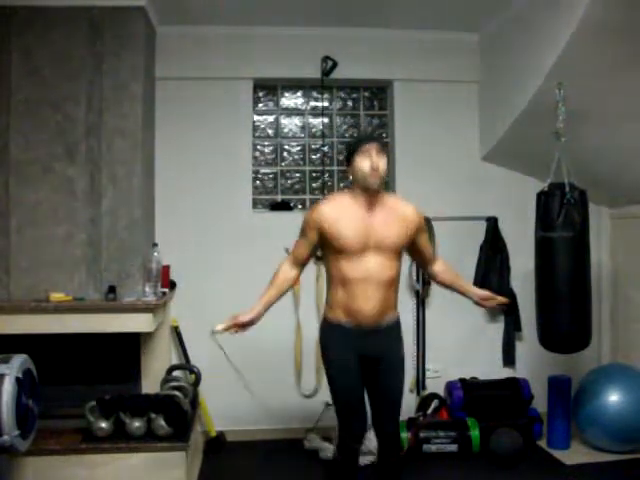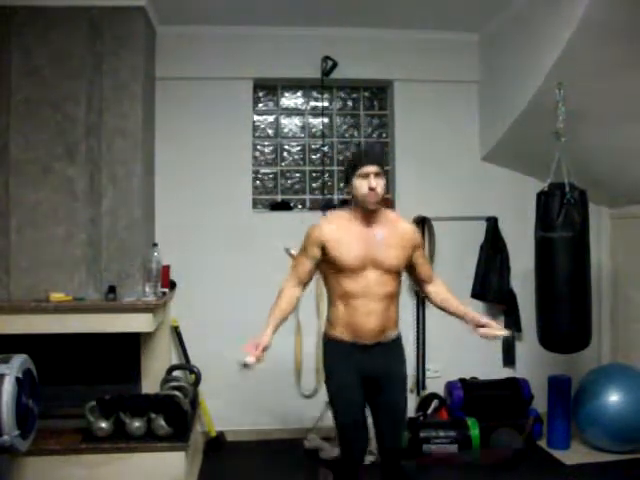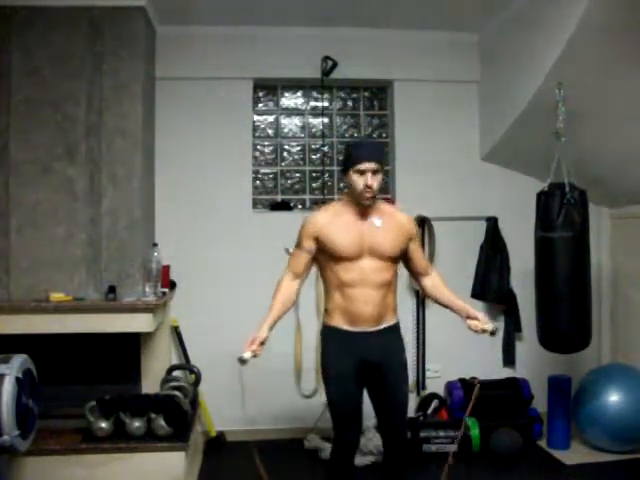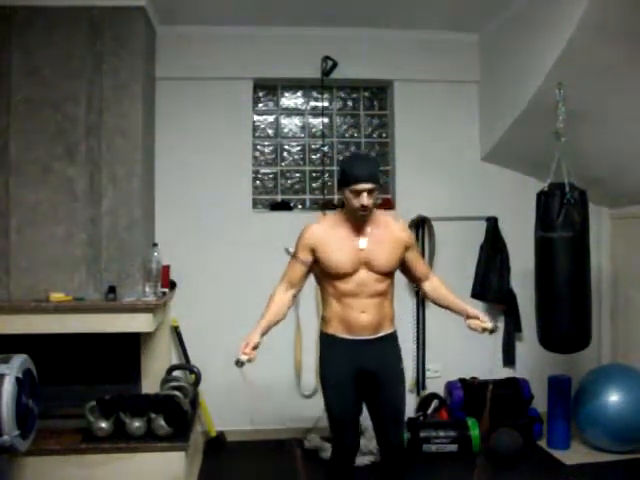
dt=0.2s
person 1, frame 1
left shoulder: (408, 215)
right shoulder: (325, 213)
left elbow: (431, 263)
right elbow: (293, 265)
left wrist: (471, 292)
right wrist: (257, 311)
left hip: (387, 334)
right hip: (340, 334)
left knee: (388, 428)
right knee: (351, 429)
person 1, frame 2
left shoulder: (407, 233)
right shoulder: (325, 230)
left elbow: (430, 285)
right elbow: (295, 285)
left wrist: (472, 318)
right wrist: (269, 332)
left hip: (389, 352)
right hip: (343, 352)
left knee: (392, 448)
right knee: (353, 448)
person 1, frame 3
left shoulder: (402, 222)
right shoulder: (320, 222)
left elbow: (426, 275)
right elbow: (293, 277)
left wrist: (465, 310)
right wrist: (266, 326)
left hip: (388, 339)
right hip: (340, 340)
left knee: (396, 431)
right knee: (346, 435)
person 1, frame 4
left shoulder: (398, 232)
right shoulder: (316, 234)
left elbow: (426, 280)
right elbow: (287, 288)
left wrist: (467, 311)
right wrist: (258, 332)
left hip: (385, 347)
right hip: (337, 349)
left knee: (393, 441)
right knee: (345, 442)
